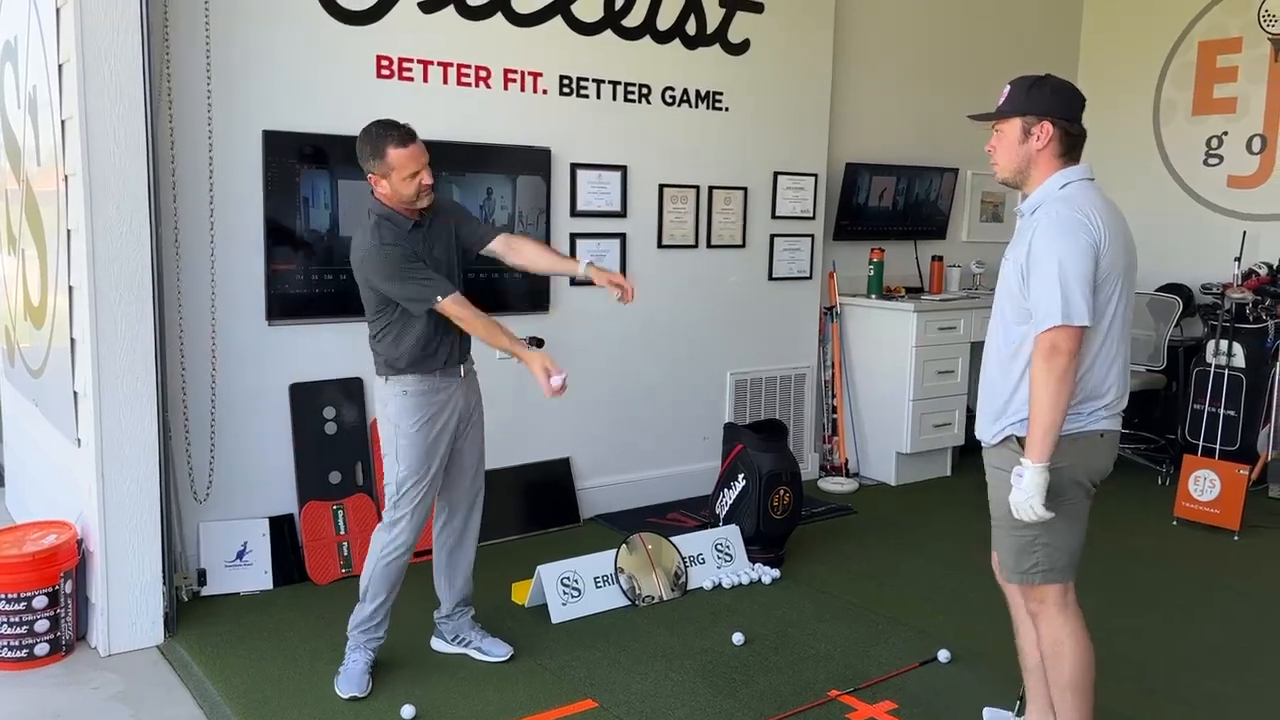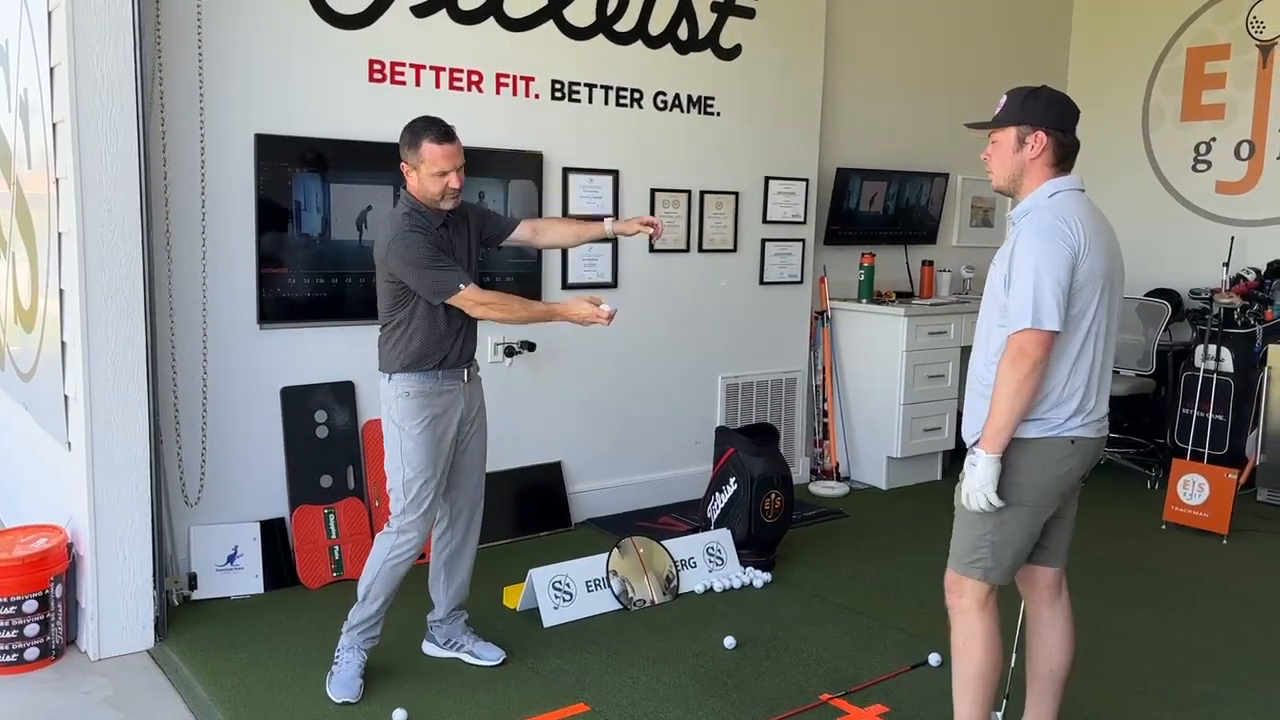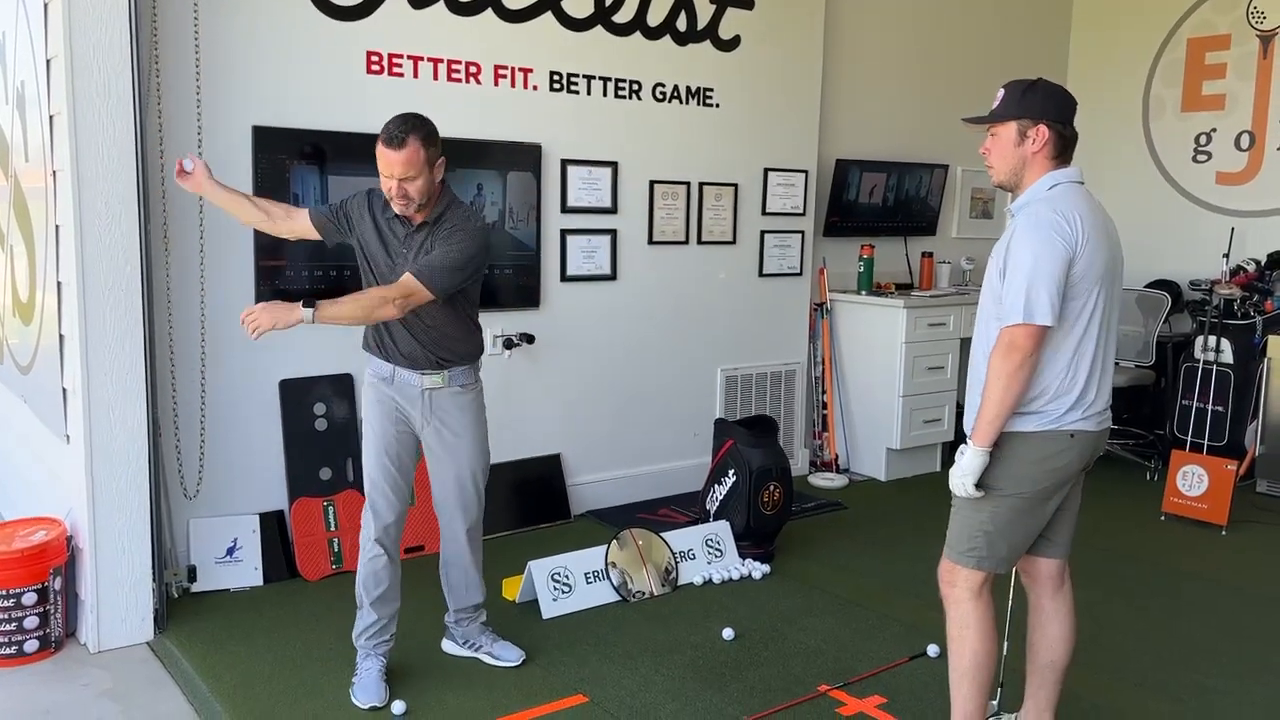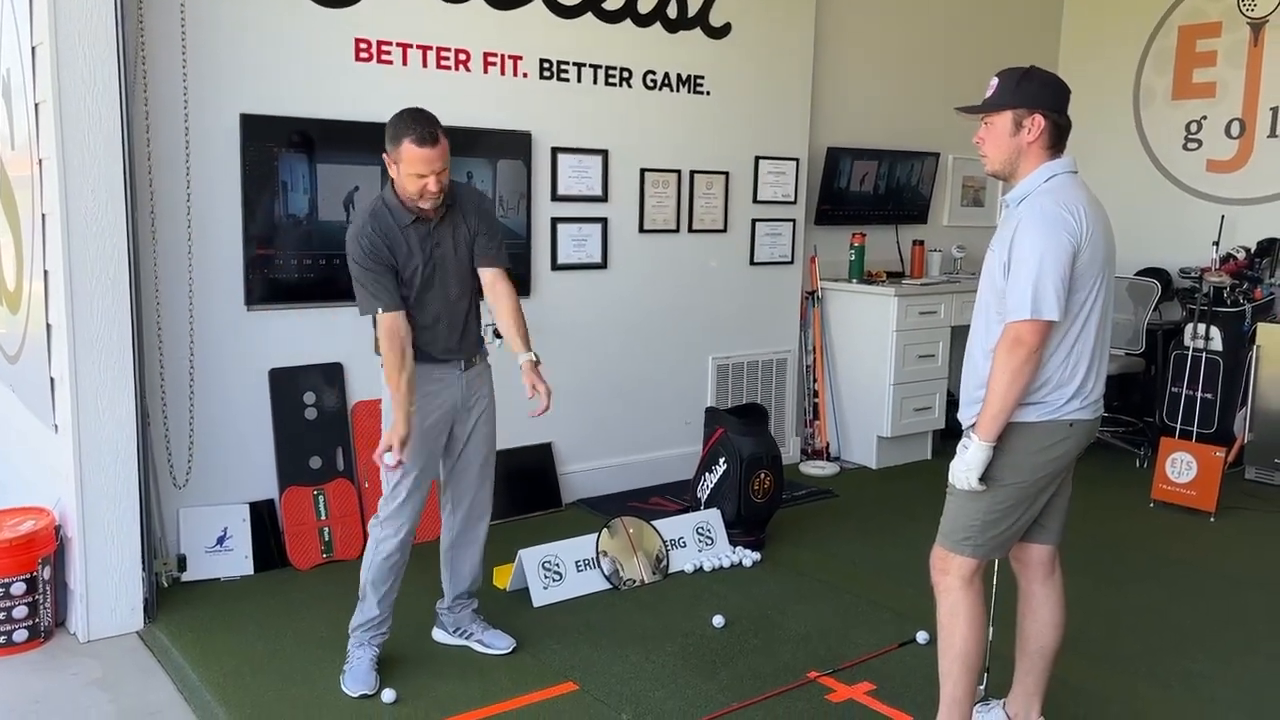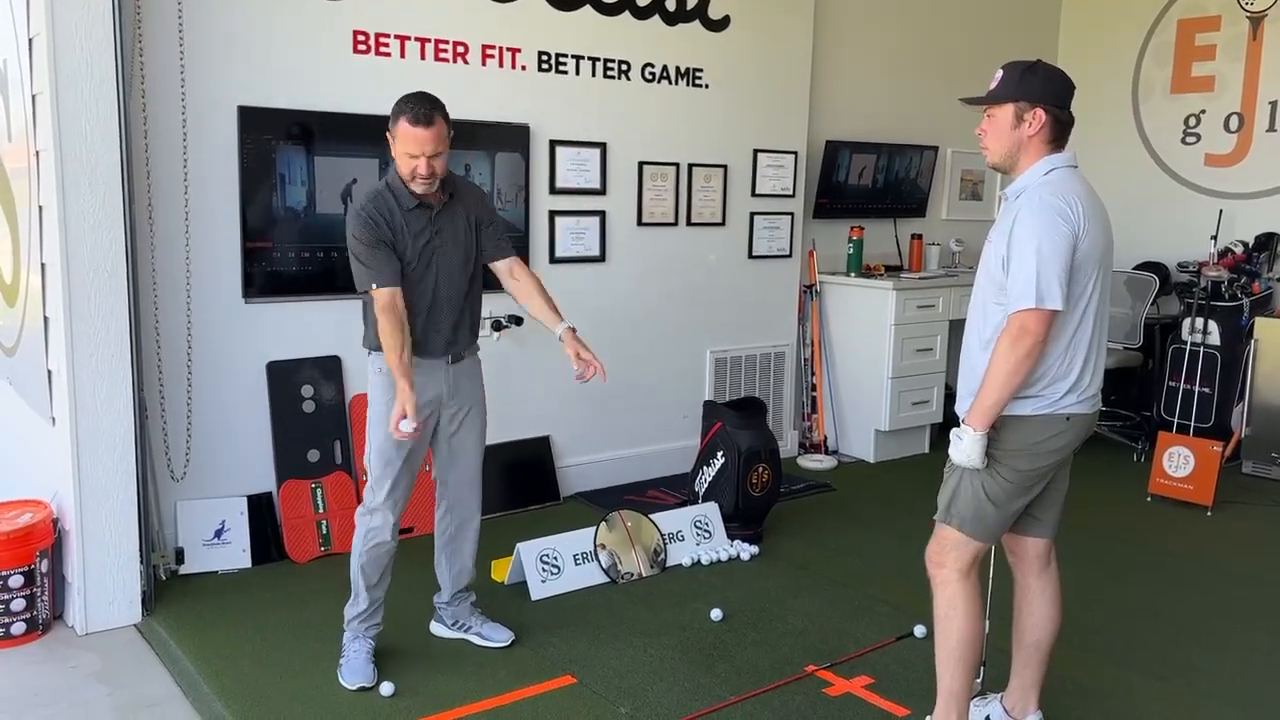
dt=1s
person 1, frame 1
left shoulder: (1062, 216)
right shoulder: (1073, 207)
left elbow: (1058, 346)
left wrist: (1034, 460)
left hip: (1050, 442)
right hip: (1037, 436)
left knee: (1046, 596)
right knee: (1017, 577)
person 1, frame 2
left shoulder: (1045, 224)
right shoulder: (1081, 217)
left elbow: (1029, 349)
left wrist: (988, 452)
left hip: (1029, 442)
right hip: (1066, 436)
left knee: (968, 590)
right knee: (1043, 586)
person 1, frame 3
left shoulder: (1045, 218)
right shoulder: (1083, 211)
left elbow: (1020, 342)
left wrist: (977, 443)
left hip: (1030, 437)
right hip: (1070, 428)
left knee: (963, 578)
right knee: (1046, 576)
person 1, frame 4
left shoulder: (1044, 210)
right shoulder: (1066, 200)
left elbow: (1025, 336)
left wrist: (981, 437)
left hip: (1025, 426)
right hip: (1056, 419)
left knee: (954, 567)
right knee: (1036, 562)
person 1, frame 5
left shoulder: (1042, 203)
right shoulder: (1065, 194)
left elbow: (1027, 328)
left wrist: (975, 422)
left hip: (1021, 419)
right hip: (1051, 412)
left knee: (949, 557)
right knee: (1031, 555)
person 2, frame 1
left shoulder: (441, 211)
right shoulder: (377, 246)
left elbow: (509, 245)
right elbow: (457, 310)
left wrist: (585, 270)
right wrist: (530, 357)
left hip: (460, 380)
right hip: (410, 393)
left knee: (462, 510)
right knee: (403, 520)
left ankle: (454, 623)
right ankle: (361, 645)
person 2, frame 2
left shoulder: (463, 215)
right shoulder: (404, 238)
left elbow: (534, 231)
right elbow: (477, 304)
left wrist: (613, 227)
right wrist: (564, 312)
left hip: (465, 385)
right hip: (416, 393)
left knee: (462, 515)
right knee: (409, 523)
left ankle: (447, 628)
right ankle: (354, 645)
person 2, frame 3
left shoulder: (466, 232)
right shoulder: (367, 209)
left elbow: (393, 302)
right elbow: (289, 221)
left wrist: (298, 312)
right wrist: (213, 190)
left hip: (453, 387)
right hip: (386, 382)
left knee: (462, 515)
right knee: (383, 519)
left ankle: (467, 628)
right ankle: (371, 651)
person 2, frame 4
left shoulder: (472, 206)
right shoulder: (370, 232)
left elbow: (497, 287)
right elbow: (393, 331)
left wrist: (525, 359)
right wrist: (397, 415)
left hip: (471, 370)
right hip: (415, 378)
left knee: (471, 505)
right knee: (400, 511)
left ankle: (458, 615)
right ankle: (365, 640)
person 2, frame 5
left shoulder: (471, 203)
right shoulder: (371, 215)
left elbow: (513, 273)
right elbow: (389, 308)
left wrist: (566, 332)
right wrist: (401, 388)
left hip: (462, 370)
right hip: (403, 374)
left knee: (462, 498)
right knee: (383, 507)
left ankle: (454, 608)
right ankle: (359, 632)
